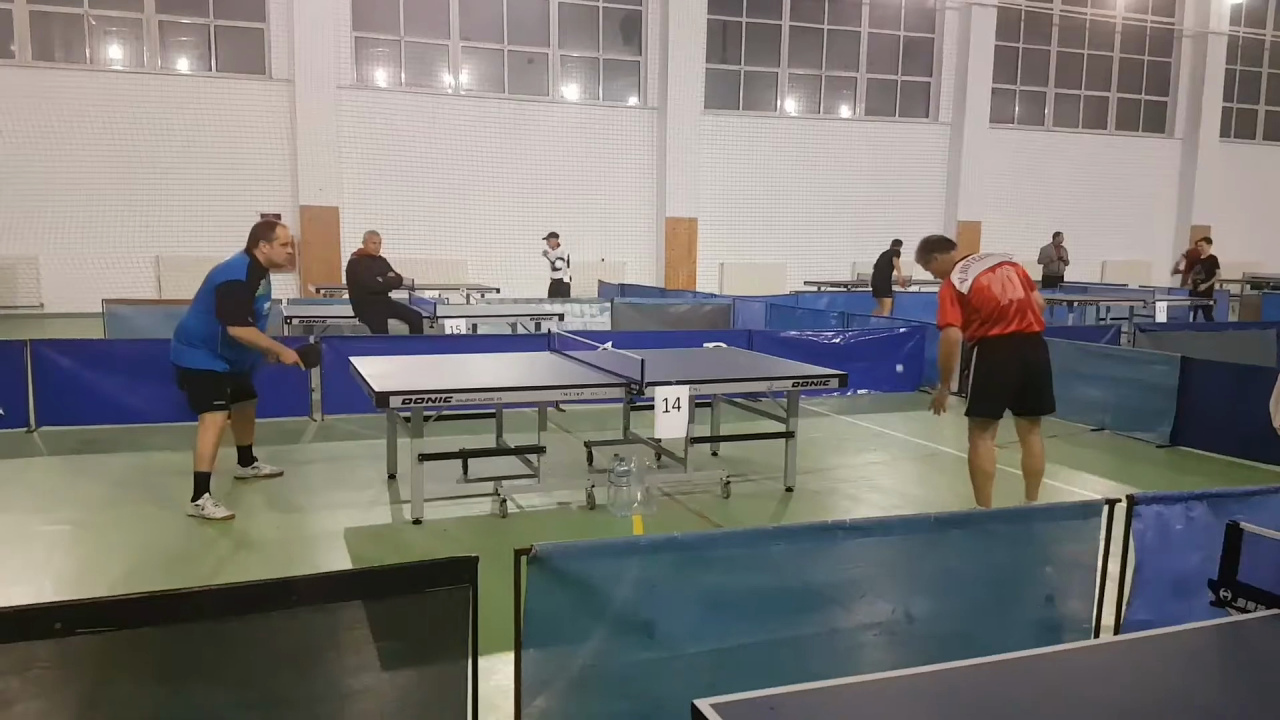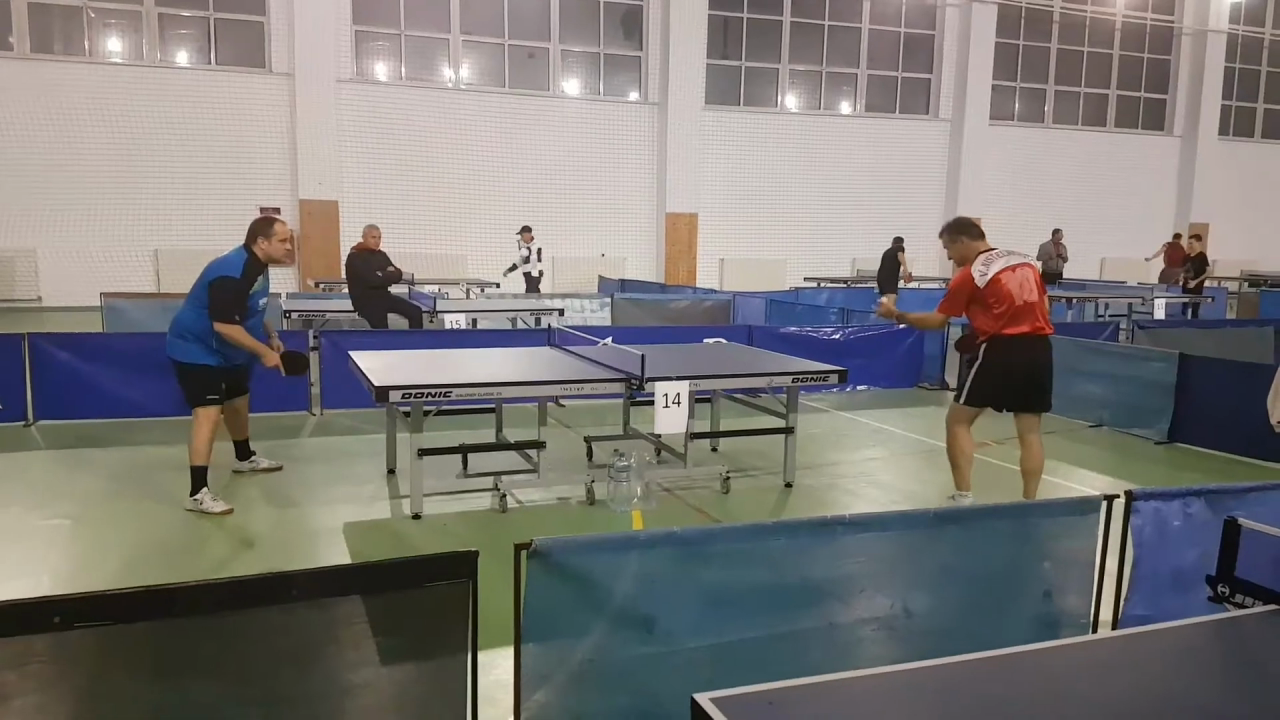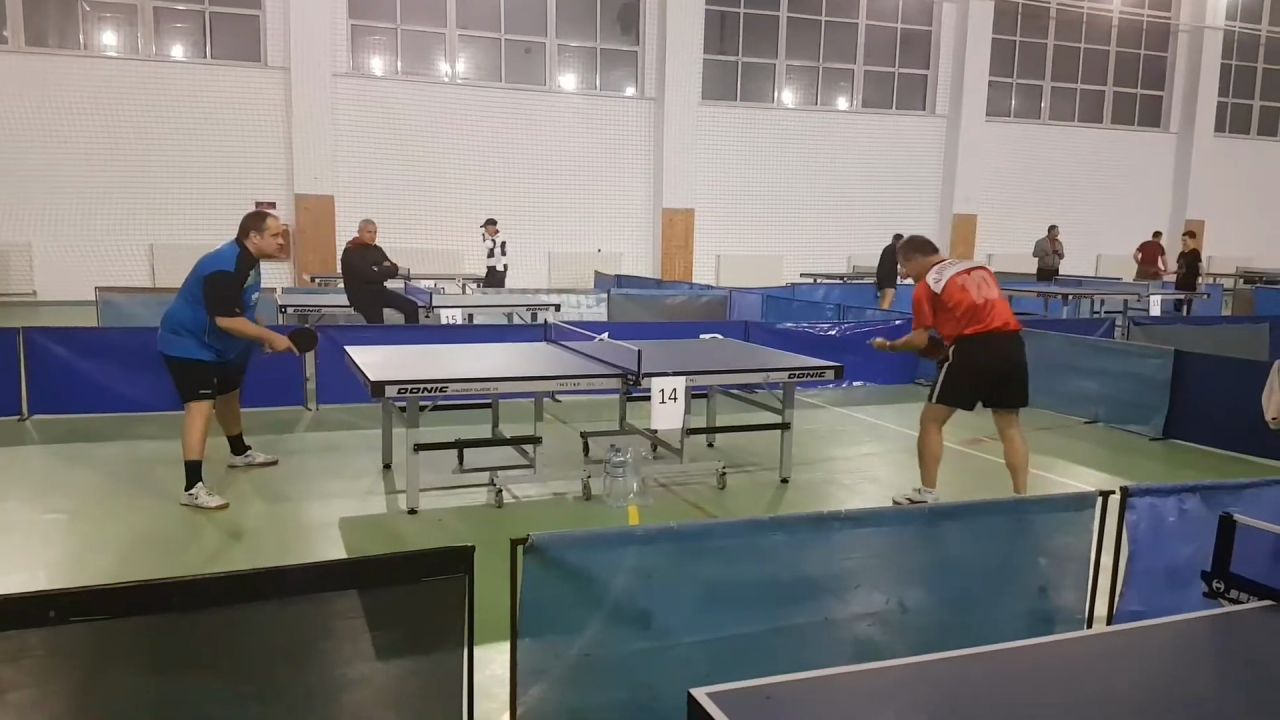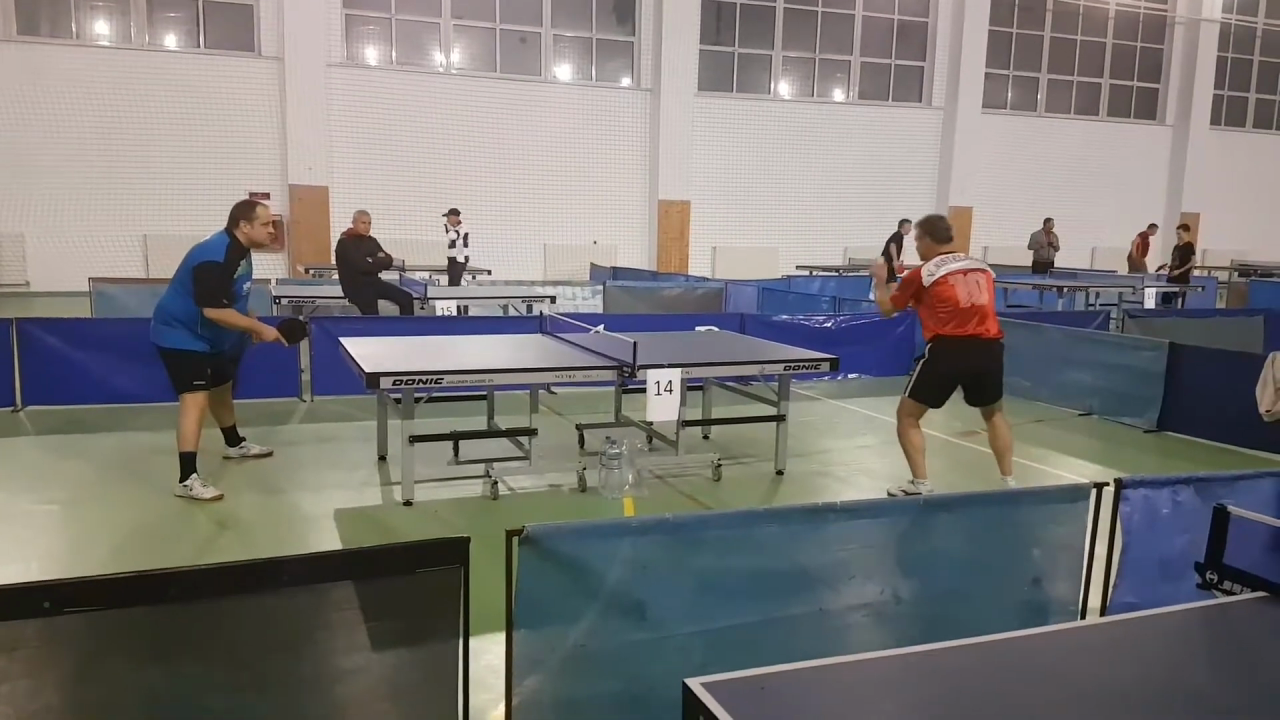
dt=0.4s
person 1, frame 1
left shoulder: (258, 271)
right shoulder: (237, 277)
right elbow: (238, 329)
left wrist: (267, 345)
right wrist: (281, 350)
left hip: (227, 357)
right hip: (200, 355)
left knee: (245, 405)
right knee: (214, 419)
left ankle: (247, 464)
right ankle: (200, 499)
person 1, frame 2
left shoulder: (256, 265)
right shoulder: (233, 273)
right elbow: (225, 325)
left wrist: (271, 335)
right wrist: (263, 352)
left hip: (223, 351)
right hip: (195, 348)
left knee: (238, 401)
right knee: (208, 413)
left ankle: (245, 458)
right ankle: (198, 493)
person 1, frame 3
left shoulder: (247, 260)
right shoulder: (226, 267)
right elbow: (227, 319)
left wrist: (261, 332)
right wrist: (272, 337)
left hip: (214, 345)
right hip: (188, 344)
left knee: (229, 395)
right knee: (201, 407)
left ankle: (240, 452)
right ankle: (193, 488)
person 1, frame 4
left shoulder: (239, 250)
right shoulder: (215, 257)
right elbow: (215, 310)
left wrist: (251, 321)
right wrist: (259, 328)
left hip: (208, 337)
right hip: (181, 334)
left knee: (222, 387)
right knee: (195, 399)
left ankle: (234, 444)
right ankle: (187, 479)
person 2, frame 1
left shoulder: (953, 285)
right shoulder: (1006, 260)
left elbow: (951, 338)
right elbow: (1039, 303)
left wrist: (944, 386)
left hip: (994, 353)
right hip: (1034, 348)
left knee: (981, 436)
right knee: (1031, 433)
left ankle: (984, 512)
person 2, frame 2
left shoulder: (970, 275)
right shoulder: (1026, 261)
left elbow: (937, 321)
right elbow: (1044, 307)
left wrist: (898, 315)
left hip: (1001, 351)
right hip: (1039, 348)
left knee: (958, 421)
right knee: (1030, 431)
left ankle: (963, 497)
right ankle: (1029, 503)
person 2, frame 3
left shoulder: (926, 285)
right shoulder: (980, 269)
left elbow: (920, 340)
left wrist: (889, 345)
left hip: (972, 350)
right hip: (1011, 345)
left knee: (931, 421)
right knee: (1010, 427)
left ankle: (927, 494)
right ankle: (1021, 497)
person 2, frame 4
left shoulder: (922, 273)
right shoulder: (982, 268)
left elbow: (887, 308)
left wrist: (880, 281)
left hip: (947, 350)
right hip: (988, 349)
left knee: (907, 416)
right knee: (994, 415)
left ankle: (921, 485)
right ankle: (1009, 483)
